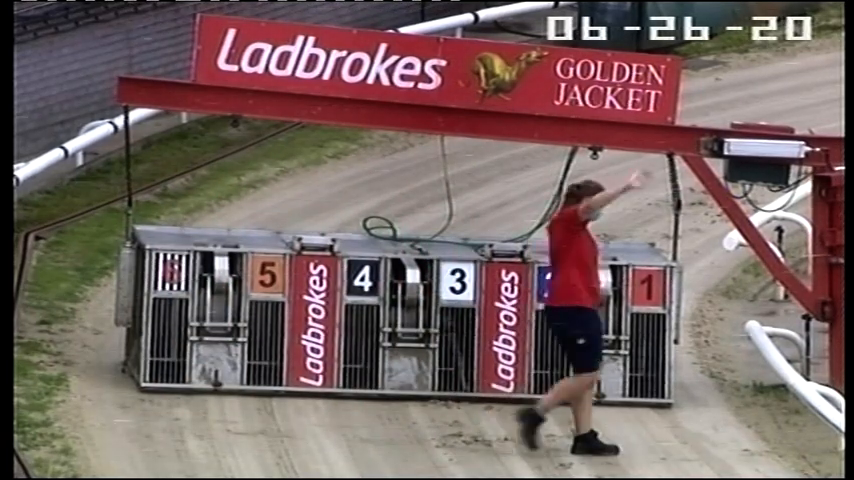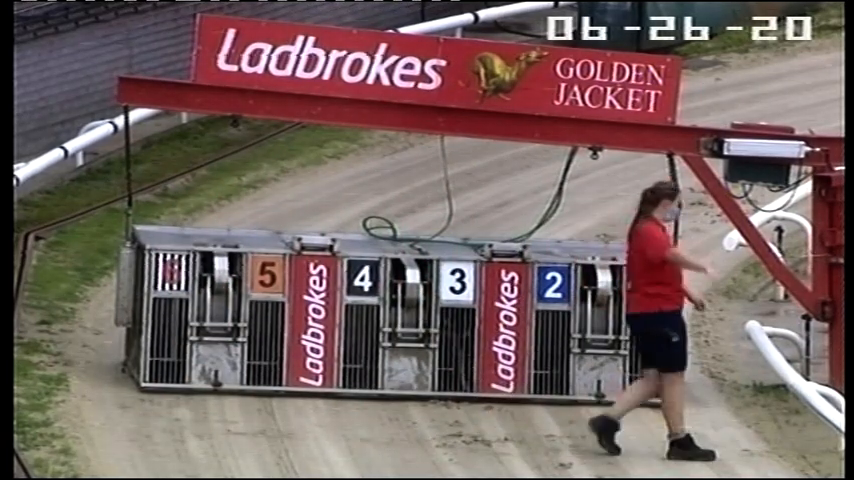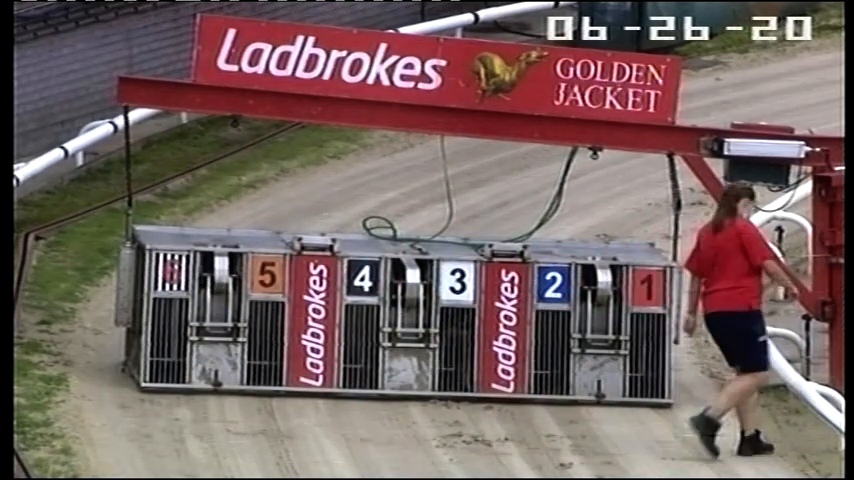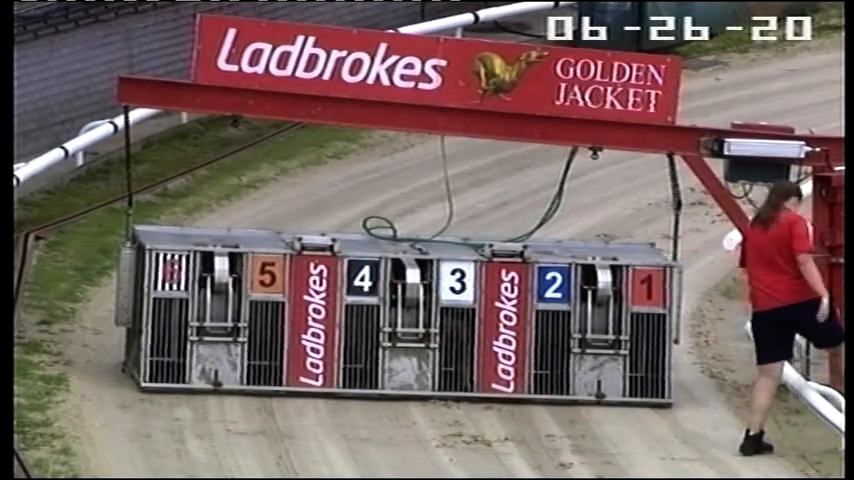
dt=0.5s
person 1, frame 1
left shoulder: (577, 228)
right shoulder: (566, 221)
right elbow: (592, 205)
right wrist: (626, 186)
left hip: (581, 309)
right hip: (570, 309)
left knee: (588, 375)
right knee: (586, 376)
left ankle: (585, 437)
right ankle: (534, 414)
person 1, frame 2
left shoulder: (648, 229)
right shoulder: (651, 231)
right elbow: (674, 256)
left wrist: (688, 294)
right wrist: (700, 265)
left hip: (647, 313)
right hip: (659, 315)
left knee: (655, 377)
right knee: (673, 377)
left ankle: (607, 422)
right ankle: (680, 442)
person 1, frame 3
left shoulder: (706, 232)
right shoulder: (744, 229)
left elbow: (695, 276)
right elbow: (769, 265)
left wrist: (691, 313)
right wrist: (791, 286)
left hip: (716, 311)
right hip: (741, 311)
left knee: (746, 374)
right knee: (755, 375)
left ankle: (750, 438)
right ankle: (708, 419)
person 1, frame 4
left shoulder: (753, 228)
right shoulder: (795, 221)
left elbow: (749, 266)
right elbow: (804, 259)
right wrist: (823, 293)
left hip: (767, 309)
right hip: (803, 302)
left knee: (768, 374)
right knee: (838, 346)
left ankle: (752, 437)
